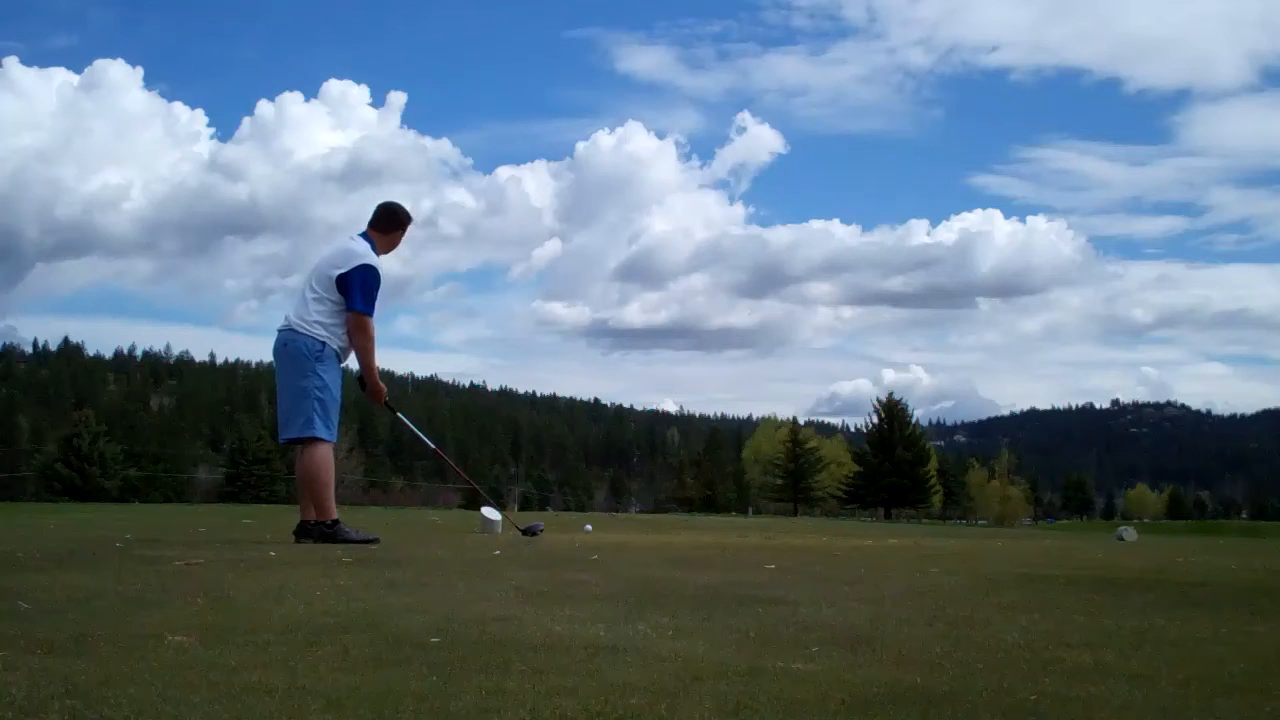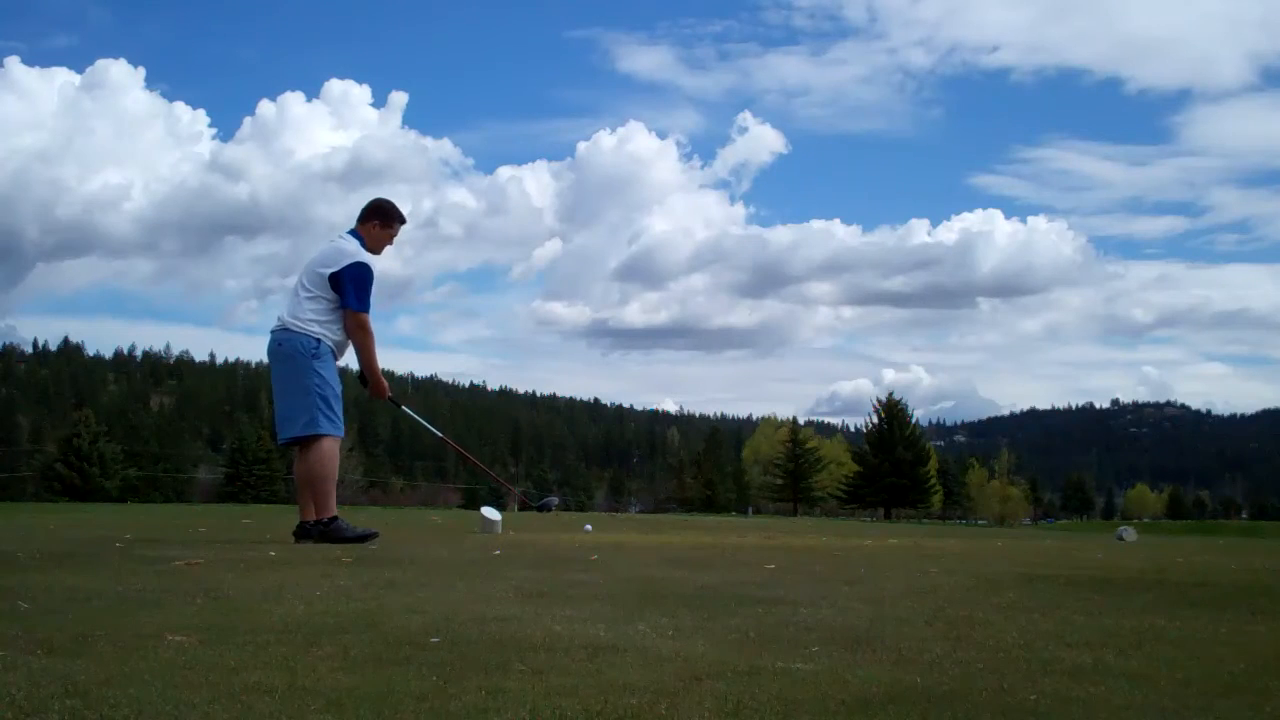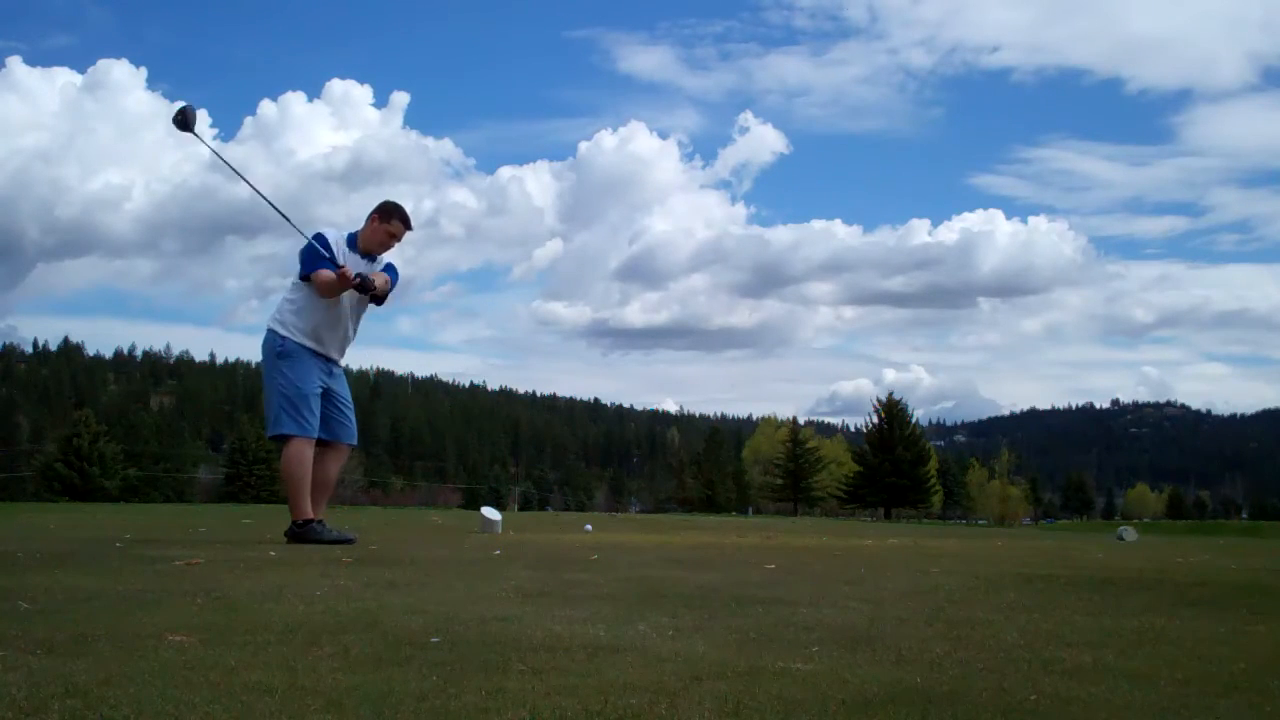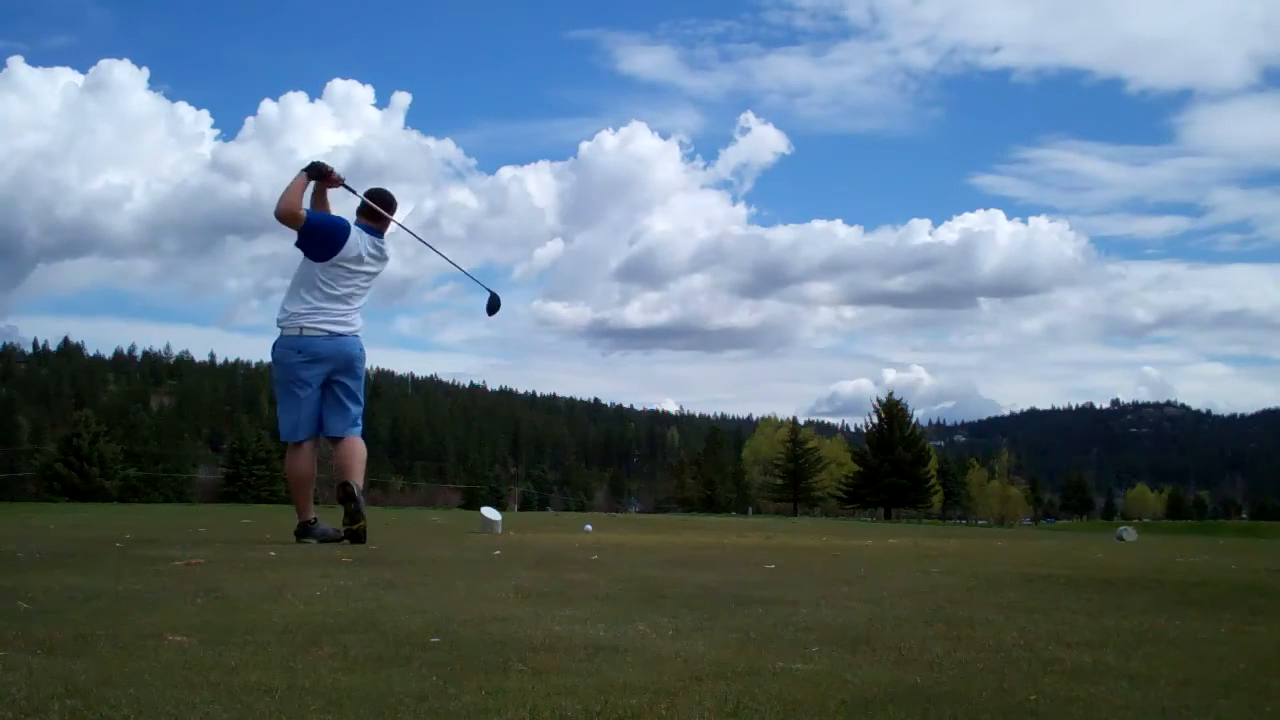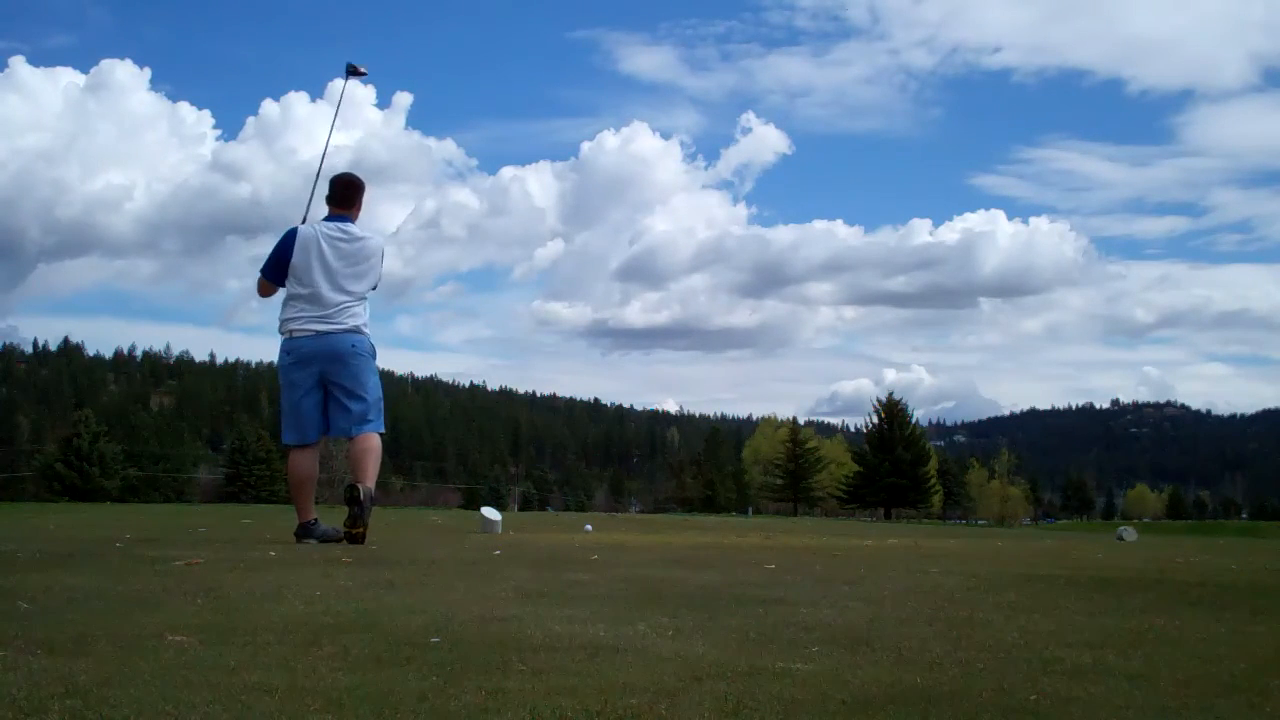
dt=1s
person 1, frame 1
left shoulder: (349, 249)
right shoulder: (365, 264)
right elbow: (359, 328)
left wrist: (368, 373)
right wrist: (372, 379)
left hip: (296, 344)
right hip: (312, 348)
left knee: (310, 437)
right knee: (318, 437)
left ankle: (308, 522)
right ankle: (328, 523)
person 1, frame 2
left shoulder: (338, 248)
right shoulder: (356, 262)
left elbow: (348, 323)
right elbow: (358, 326)
left wrist: (365, 372)
right wrist: (376, 377)
left hip: (290, 345)
right hip: (307, 347)
left knee: (310, 438)
right knee: (324, 433)
left ankle: (308, 522)
right ankle: (328, 521)
person 1, frame 3
left shoulder: (385, 268)
right shoulder: (324, 242)
left elbow: (379, 288)
right elbow: (323, 285)
left wrist: (360, 280)
right wrist: (341, 280)
left hip: (329, 360)
right hip: (292, 347)
left knee: (339, 441)
right knee: (301, 435)
left ankle: (313, 521)
right ankle: (302, 522)
person 1, frame 4
left shoulder: (338, 232)
right shoulder: (382, 252)
left elbow: (285, 213)
left wrist: (309, 175)
right wrist: (320, 185)
left hip: (298, 343)
right hip: (346, 347)
left knee: (301, 437)
right knee: (348, 431)
left ankle: (307, 522)
right ankle: (353, 490)
person 1, frame 5
left shoulder: (298, 237)
right shoulder: (374, 246)
left elbow: (265, 288)
left hip: (300, 345)
right hip: (350, 343)
left knee: (304, 439)
right knee: (365, 426)
left ankle: (307, 523)
right ankle: (363, 491)
